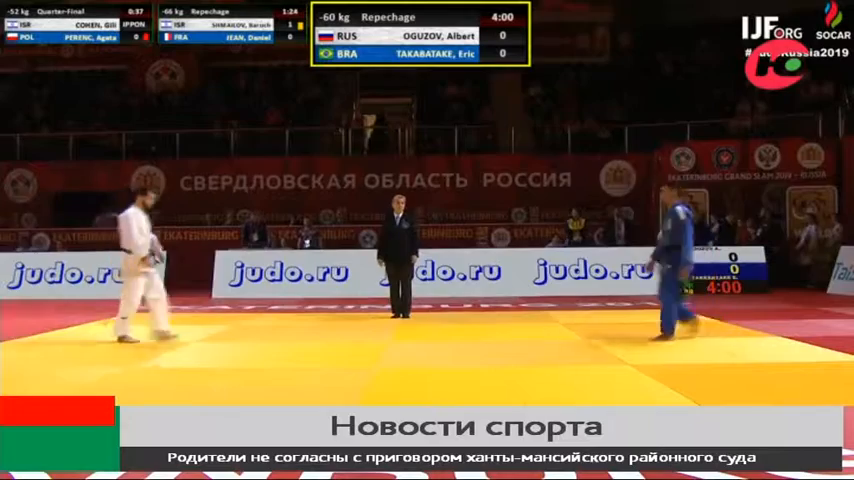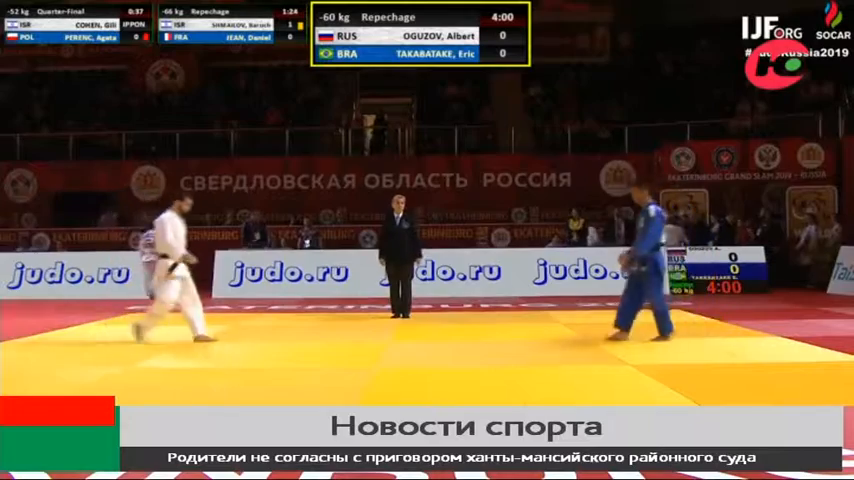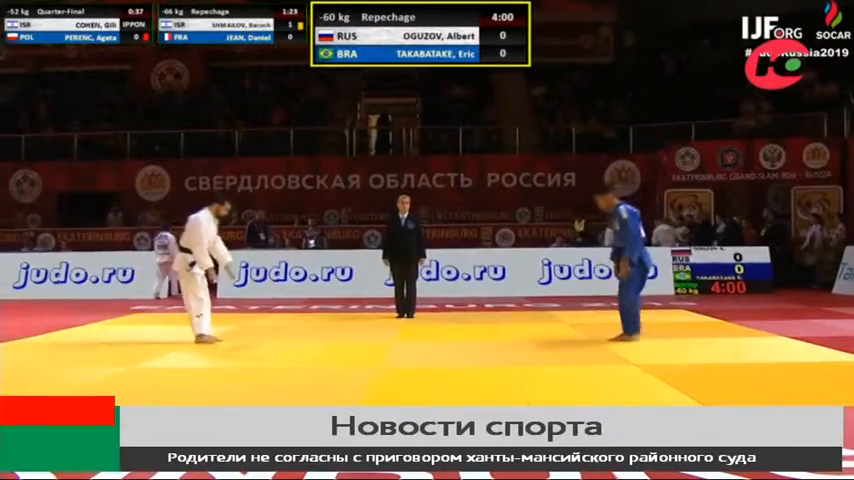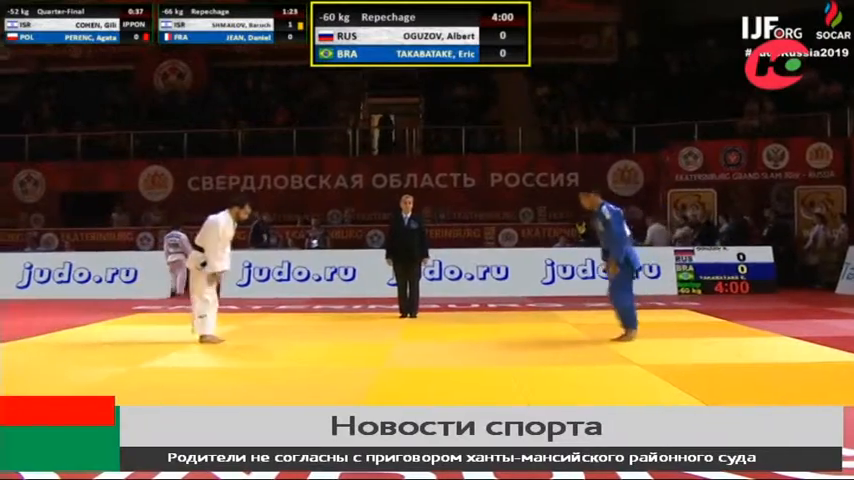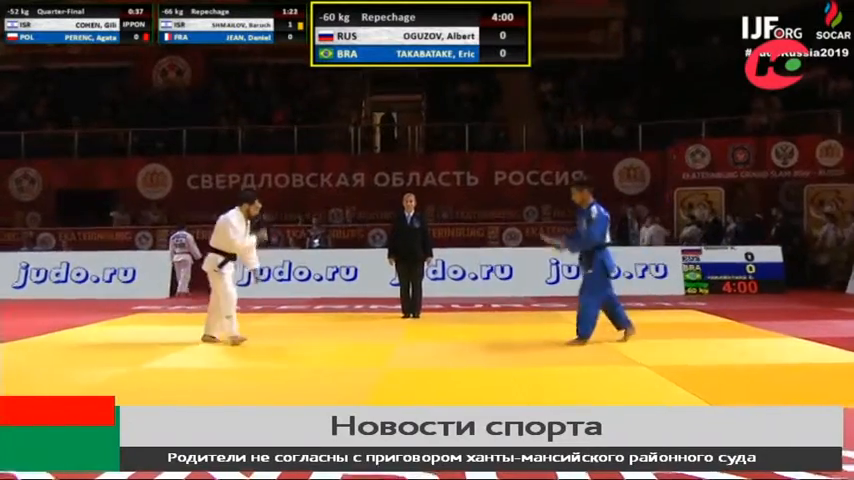
dt=0.3s
person 1, frame 1
left shoulder: (681, 212)
right shoulder: (670, 212)
left elbow: (687, 240)
left wrist: (686, 264)
right wrist: (654, 258)
left hip: (676, 260)
right hip: (669, 259)
left knee: (668, 296)
right knee: (671, 296)
left ankle: (667, 332)
right ankle: (690, 318)
person 1, frame 2
left shoulder: (654, 213)
right shoulder: (644, 211)
left elbow: (648, 238)
left wrist: (630, 254)
right wrist: (630, 257)
left hip: (650, 260)
right hip: (641, 261)
left knee: (655, 297)
right knee: (630, 296)
left ankle: (666, 332)
right ankle: (623, 331)
person 1, frame 3
left shoulder: (625, 212)
right shoulder: (615, 213)
left elbow: (634, 239)
left wrist: (627, 261)
right wrist: (620, 260)
left hip: (636, 259)
right hip: (626, 259)
left knee: (630, 295)
right knee: (625, 296)
left ankle: (632, 332)
right ankle: (628, 332)
person 1, frame 4
left shoulder: (609, 212)
right shoulder: (600, 213)
left elbow: (619, 240)
left wrist: (614, 261)
right wrist: (609, 260)
left hip: (623, 257)
right hip: (616, 259)
left knee: (619, 295)
right knee: (622, 295)
left ankle: (631, 328)
right ankle: (630, 329)
person 1, frame 5
left shoulder: (597, 213)
right shoulder: (584, 212)
left elbow: (592, 239)
right elbow: (578, 235)
left wrist: (565, 244)
right wrist: (560, 241)
left hip: (597, 260)
right hip: (592, 260)
left knee: (588, 298)
right knee: (606, 296)
left ankle: (583, 336)
right ankle: (627, 326)
person 2, frame 1
left shoulder: (142, 215)
right shoulder: (130, 215)
right elbow: (133, 239)
right wrist: (143, 256)
left hip: (146, 263)
right hip: (135, 263)
left knee: (158, 296)
right knee: (130, 300)
person 2, frame 2
left shoulder: (179, 220)
right shoulder: (165, 220)
right elbow: (167, 243)
left wrist: (185, 259)
right wrist: (184, 255)
left hip: (179, 267)
right hip: (169, 267)
left knee: (192, 300)
right knee: (166, 300)
person 2, frame 3
left shoulder: (212, 220)
right shoulder: (200, 219)
left elbow: (215, 243)
right elbow: (199, 246)
left wrist: (226, 262)
right wrist: (209, 267)
left hip: (196, 263)
right hip: (188, 262)
left knee: (204, 299)
right knee: (197, 298)
person 2, frame 4
left shoulder: (231, 222)
right shoulder: (218, 221)
left elbow: (225, 247)
right elbow: (212, 248)
left wrist: (219, 269)
right wrist: (214, 270)
left hip: (209, 263)
right hip: (201, 261)
left knee: (211, 299)
right knee: (203, 298)
person 2, frame 5
left shoulder: (244, 220)
right shoulder: (229, 220)
left elbow: (246, 244)
right elbow: (238, 244)
left wrist: (254, 267)
right wrist: (256, 238)
left hip: (225, 263)
right hip: (217, 263)
left knee: (219, 300)
right knee: (228, 297)
person 3, frame 1
left shoulder: (409, 220)
right shoulder: (387, 220)
left elbow: (415, 237)
right elbow: (382, 238)
left wrist: (414, 253)
right wrist: (380, 256)
left hip: (406, 257)
right hip: (391, 258)
left knee: (406, 285)
right knee: (393, 285)
left ankle: (405, 311)
right ankle: (396, 311)
person 3, frame 2
left shoulder: (409, 220)
right shoulder: (387, 220)
left elbow: (415, 238)
right elbow: (382, 239)
left wrist: (418, 255)
right wrist: (382, 255)
left hip: (406, 257)
right hip: (391, 257)
left knee: (406, 285)
right knee: (394, 285)
left ankle: (405, 311)
right ankle: (396, 311)
person 3, frame 3
left shoulder: (414, 220)
right shoulder: (392, 220)
left elbow: (420, 238)
right elbow: (387, 238)
left wrist: (422, 255)
right wrist: (385, 256)
left hip: (411, 257)
right hip: (396, 258)
left knee: (410, 285)
right knee: (398, 285)
left ankle: (410, 311)
right ankle: (400, 311)
person 3, frame 4
left shoulder: (417, 220)
right shoulder: (395, 220)
left elbow: (423, 238)
right elbow: (390, 238)
left wrist: (425, 255)
right wrist: (389, 255)
left hip: (414, 257)
right hip: (399, 257)
left knee: (414, 285)
right knee: (401, 285)
left ankle: (413, 311)
right ankle: (403, 311)
person 3, frame 5
left shoulder: (420, 219)
right shoulder: (398, 219)
left elbow: (426, 237)
right elbow: (392, 238)
left wrist: (428, 254)
right wrist: (391, 255)
left hip: (417, 257)
right hip: (401, 257)
left knee: (416, 284)
right knee: (404, 285)
left ankle: (416, 311)
right ankle: (406, 311)
